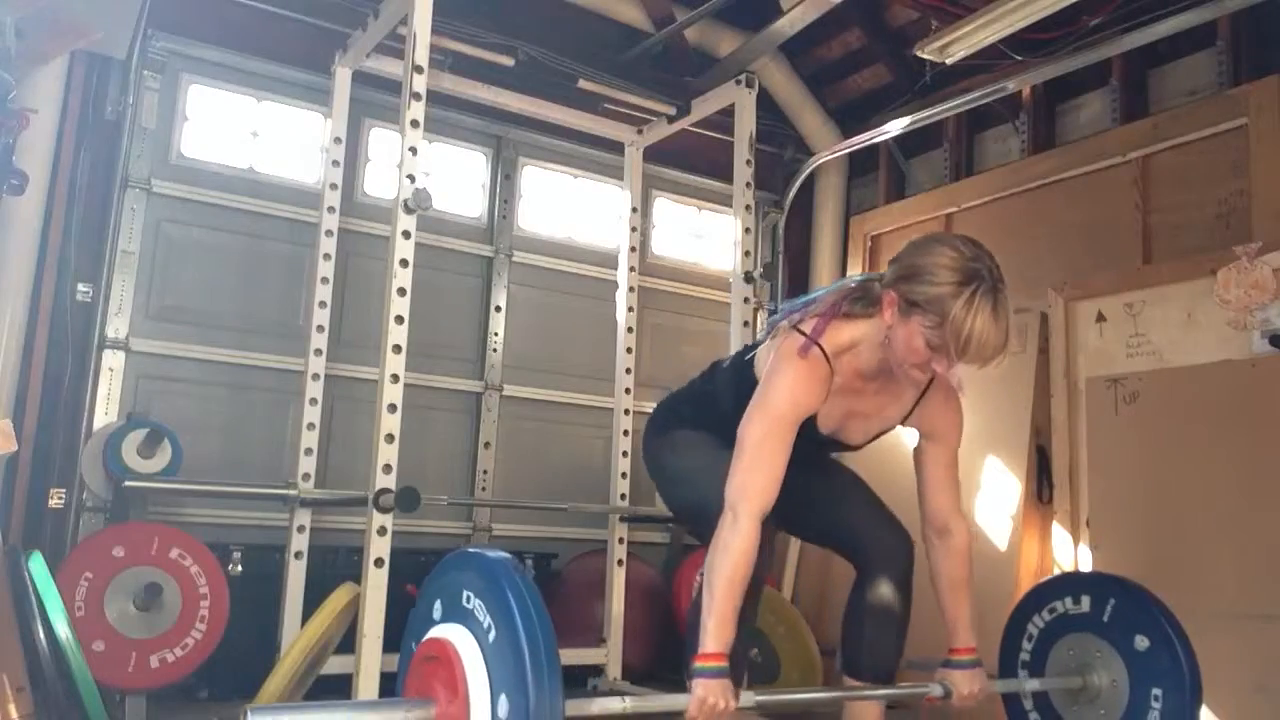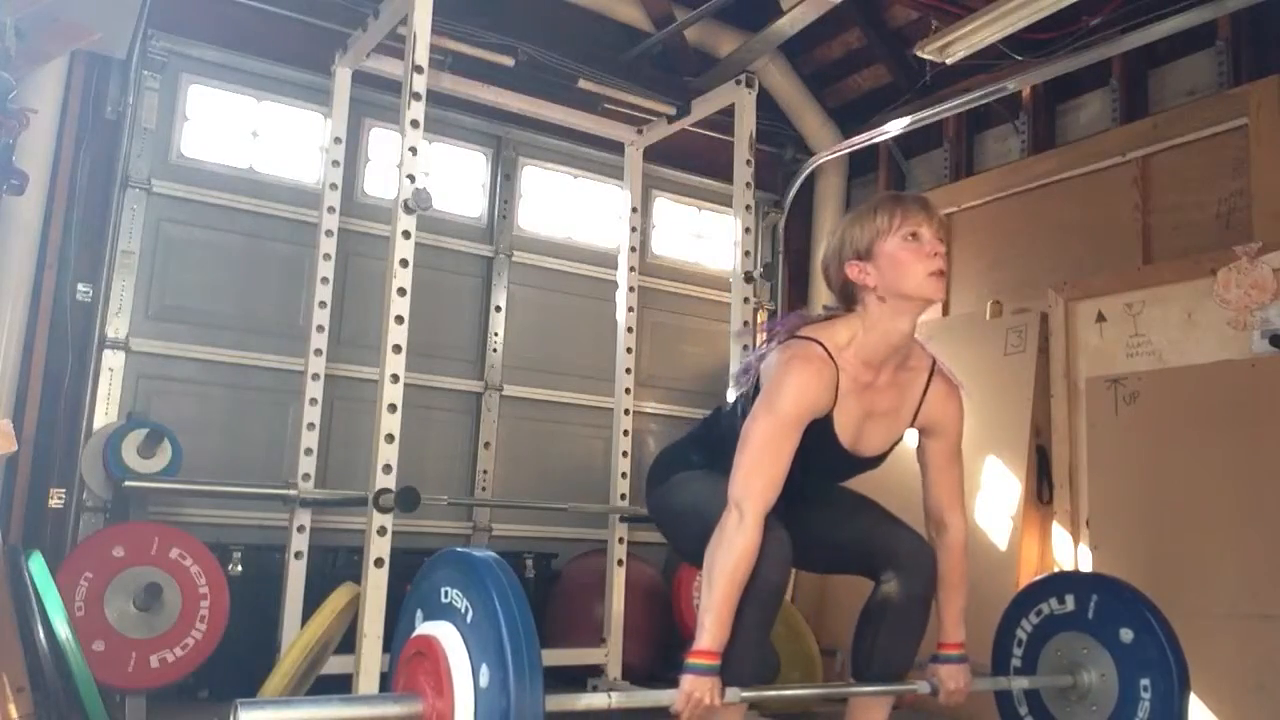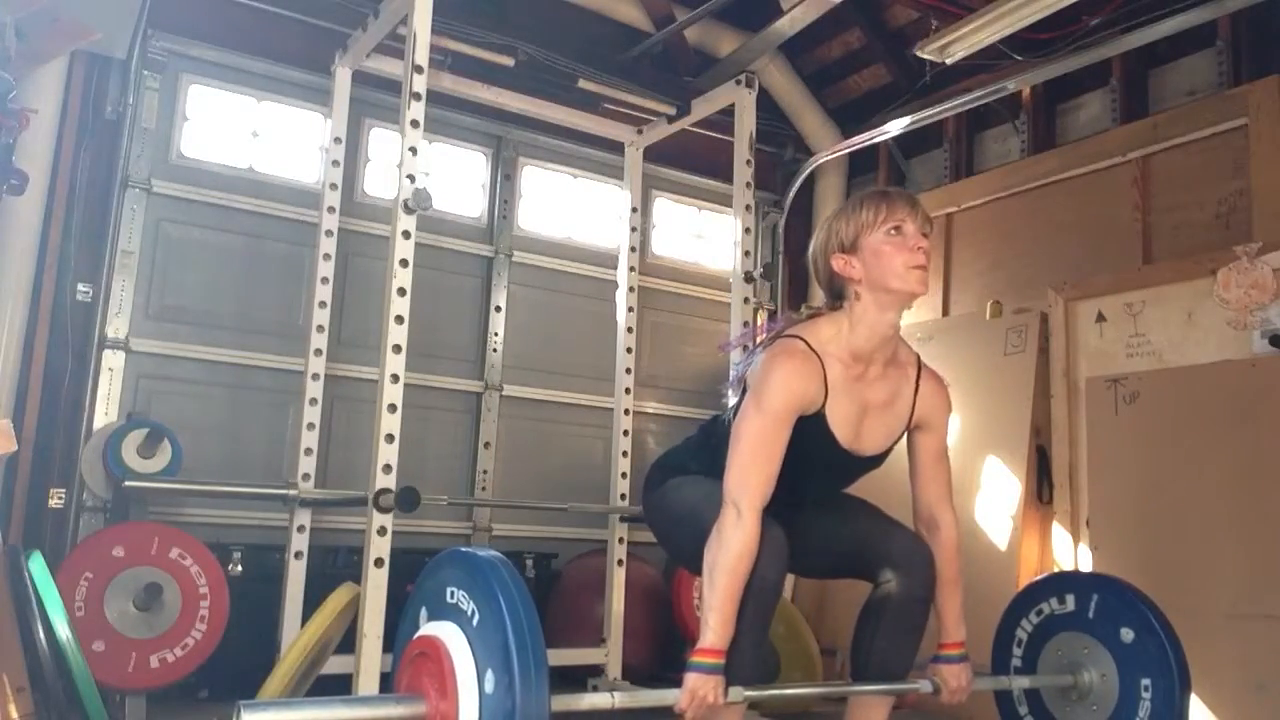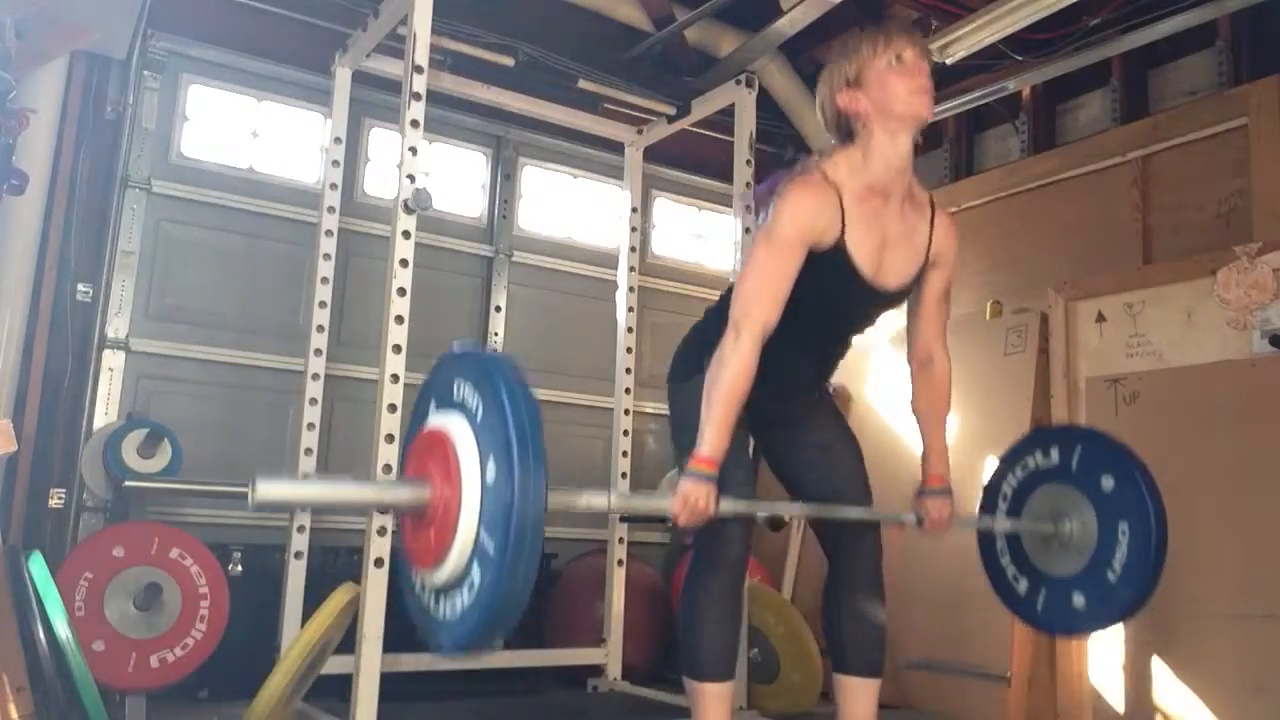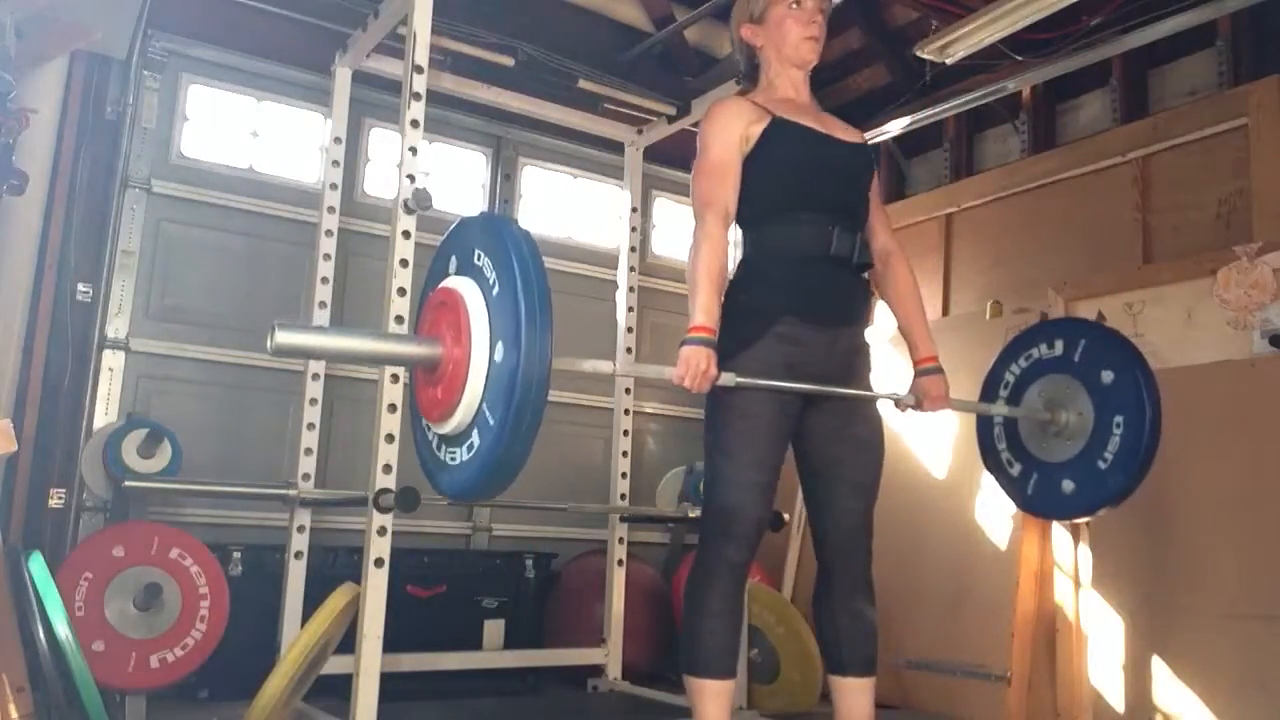
dt=1s
person 1, frame 1
left shoulder: (935, 401)
right shoulder: (807, 360)
left elbow: (946, 527)
right elbow: (743, 513)
left wrist: (962, 653)
right wrist: (711, 663)
left hip: (793, 456)
right hip: (692, 436)
left knee: (888, 551)
right knee: (750, 542)
person 1, frame 2
left shoulder: (936, 392)
right shoulder: (809, 366)
left elbow: (947, 522)
right elbow: (743, 515)
left wrist: (951, 649)
right wrist: (703, 659)
left hip: (798, 495)
right hip: (696, 480)
left knee: (911, 560)
right knee: (765, 551)
person 1, frame 3
left shoulder: (925, 390)
right shoulder: (794, 363)
left elbow: (937, 520)
right elbow: (739, 514)
left wrist: (952, 647)
right wrist: (708, 655)
left hip: (797, 506)
right hip: (694, 489)
left knee: (908, 560)
right knee: (761, 550)
person 1, frame 4
left shoulder: (932, 228)
right shoulder: (812, 196)
left elbow: (929, 357)
right elbow: (746, 330)
left wrist: (935, 476)
right wrist: (703, 465)
left hip: (802, 389)
right hip: (719, 377)
left knee: (859, 544)
right knee: (726, 541)
person 1, frame 5
left shoulder: (852, 137)
right shoulder: (737, 116)
left elbow: (886, 251)
right elbow: (713, 224)
left wrist: (926, 358)
right wrist: (701, 333)
left hip: (841, 349)
right hip: (763, 337)
left knee: (848, 544)
right knee: (734, 533)
